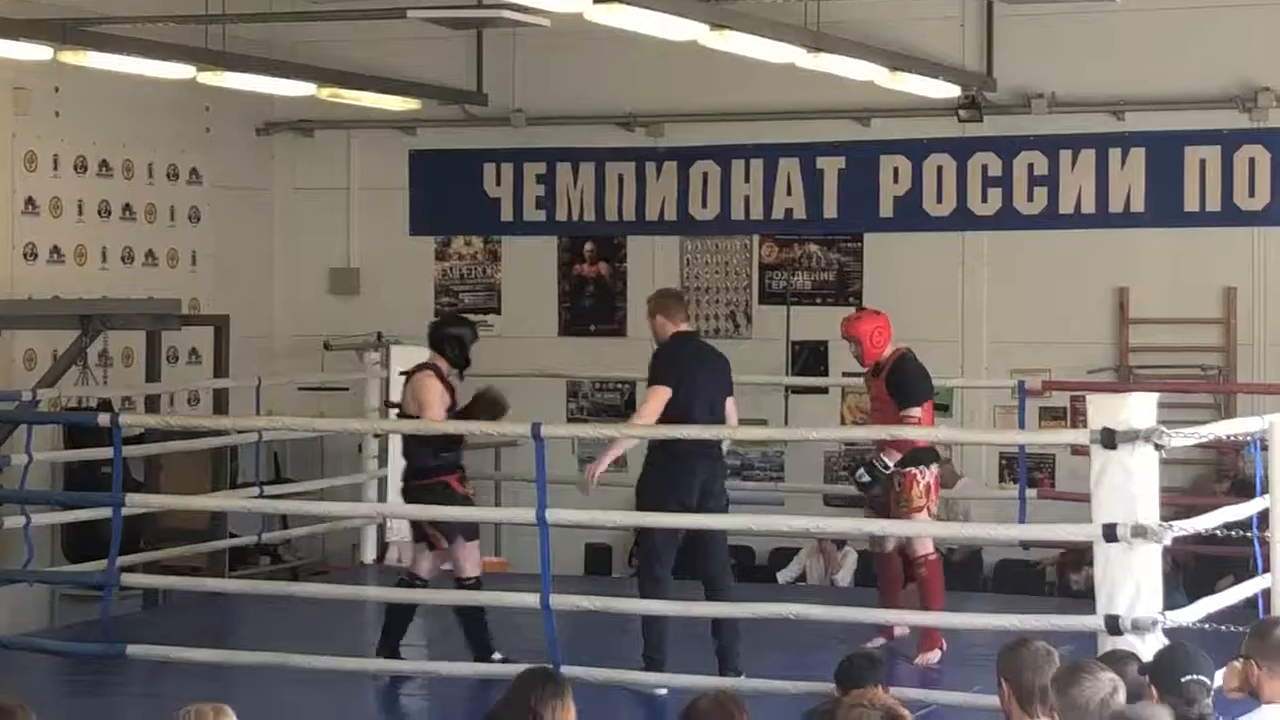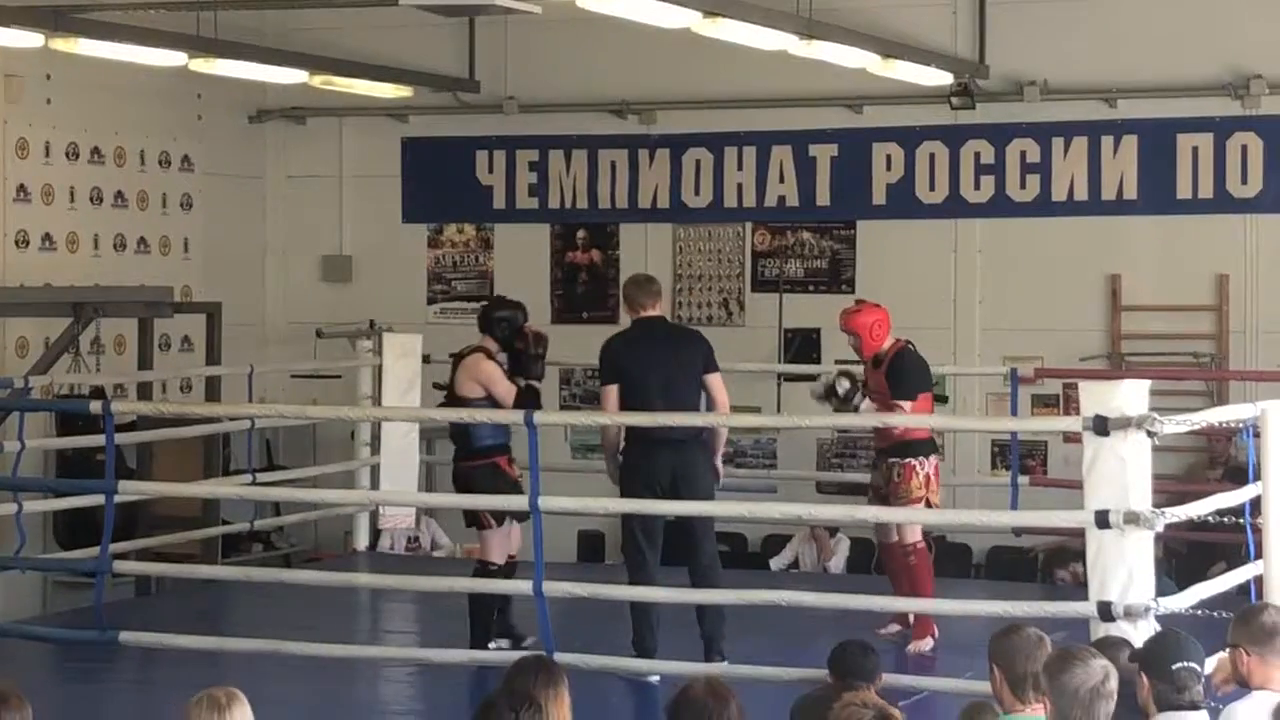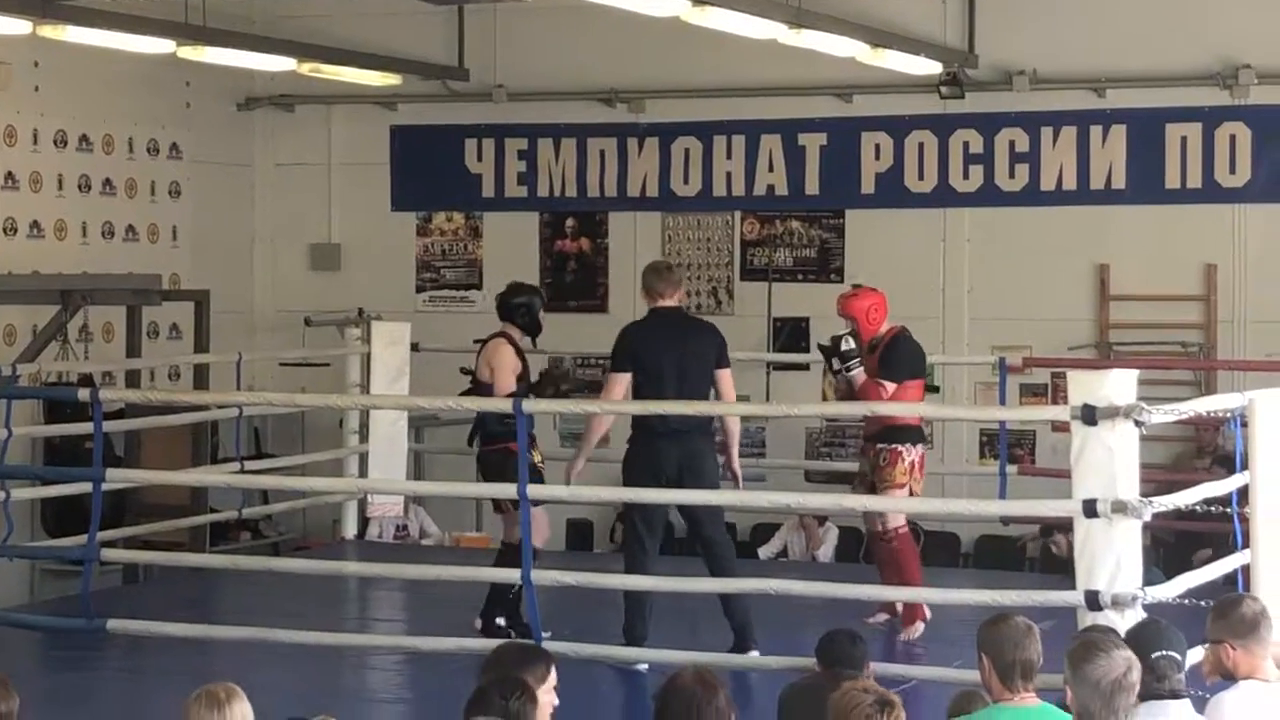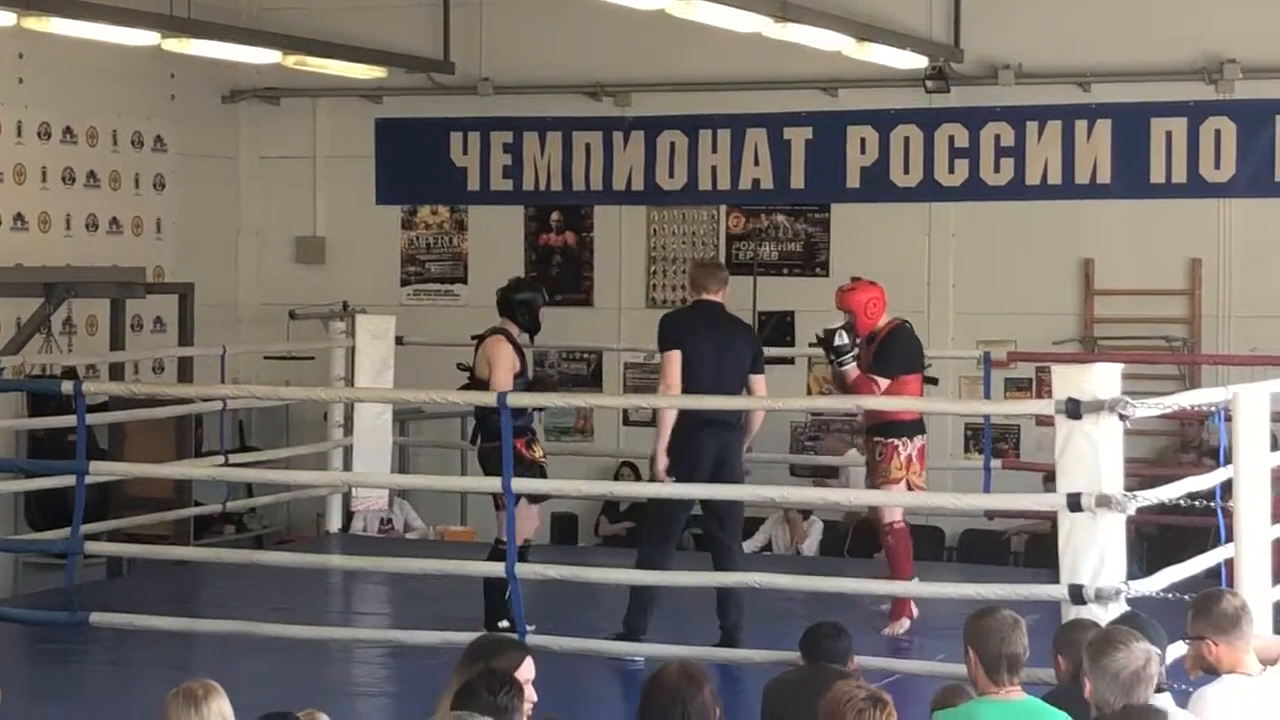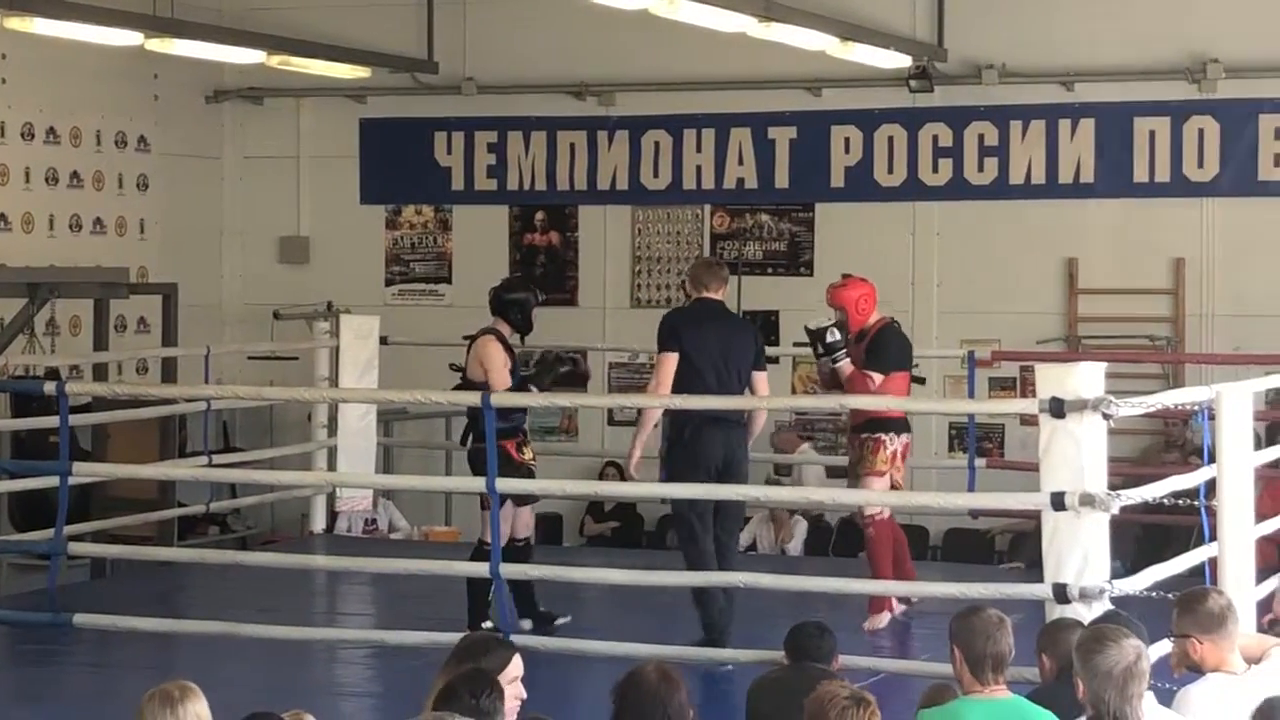
dt=0.4s
person 1, frame 1
left shoulder: (669, 355)
right shoulder: (718, 359)
left elbow: (649, 414)
right elbow: (731, 424)
left wrist: (606, 456)
left hip: (669, 472)
right hip: (710, 473)
left knee: (655, 573)
right knee: (718, 572)
left ankle: (655, 669)
right ankle: (730, 666)
person 1, frame 2
left shoulder: (616, 347)
right shoulder: (693, 340)
left elbow: (611, 417)
right elbow: (721, 404)
left wrist: (611, 459)
right wrist: (716, 454)
left hip: (644, 459)
right hip: (691, 456)
left knee: (642, 561)
right knee: (704, 555)
left ankle: (646, 656)
right ankle: (714, 651)
person 1, frame 3
left shoulder: (633, 335)
right shoulder: (708, 333)
left elbow: (610, 402)
right elbow: (727, 399)
left wrist: (582, 455)
right wrist: (732, 454)
left hip: (650, 449)
right hip: (697, 449)
left knee: (640, 551)
right knee: (716, 544)
left ankle: (636, 643)
right ankle: (745, 638)
person 1, frame 4
left shoulder: (676, 323)
right shoulder: (745, 332)
left elbow: (671, 387)
right elbow: (759, 403)
left wrist: (660, 447)
left hip: (690, 439)
right hip: (728, 442)
left knee: (660, 538)
right knee: (727, 542)
left ankle: (634, 633)
right ankle: (732, 637)
person 1, frame 5
left shoulder: (677, 321)
right shoulder: (747, 330)
left elbow: (661, 387)
right elbow: (762, 402)
left wrist: (637, 443)
left hip: (692, 437)
right hip: (733, 439)
left knee: (697, 539)
right knee: (725, 541)
left ankle: (717, 637)
right ankle: (720, 632)
person 2, frame 1
left shoulder: (905, 369)
right shoulder: (876, 370)
left elbow: (911, 428)
left wrist: (877, 465)
right wrist: (874, 466)
left hip: (914, 467)
right hip: (891, 469)
left knee: (919, 549)
right knee: (883, 545)
left ankle: (933, 637)
right ankle: (892, 624)
person 2, frame 2
left shoulder: (906, 362)
right shoulder: (874, 363)
right elbow: (875, 409)
left wrist: (855, 400)
right wrist: (842, 396)
left hip: (913, 457)
right hip: (887, 457)
left knee: (910, 538)
right knee: (887, 538)
left ankle: (926, 625)
right ankle: (906, 612)
person 2, frame 3
left shoulder: (901, 347)
right shoulder: (872, 346)
left elbow: (875, 396)
right elbow: (851, 398)
left wrist: (851, 361)
right wrist: (837, 365)
left hip: (901, 443)
right hip: (877, 443)
left knee: (893, 524)
right knee: (875, 525)
left ankle: (916, 608)
right ankle: (893, 599)
person 2, frame 4
left shoulder: (898, 340)
right shoulder: (872, 339)
left elbow: (869, 391)
right elbow: (849, 386)
left wrist: (845, 357)
right wrist: (835, 354)
left hip: (899, 436)
right hip: (880, 435)
left knee: (889, 518)
right knee: (886, 517)
left ankle: (903, 607)
right ankle: (905, 583)
person 2, frame 5
left shoulder: (888, 337)
right shoulder: (858, 337)
left elbow: (864, 388)
right elbow: (833, 385)
left wrist: (837, 353)
right wrist: (822, 351)
left hip: (885, 433)
right hip: (862, 433)
left knee: (871, 513)
right knee: (881, 516)
left ankle: (882, 602)
person 3, frame 1
left shoulder: (432, 378)
right shoulder: (429, 382)
right elbow: (439, 440)
left wrist: (470, 415)
right wrist: (478, 420)
left hip: (433, 485)
right hip: (437, 487)
left knee: (419, 572)
right knee: (469, 572)
left ankle: (387, 651)
right ankle: (485, 656)
person 3, frame 2
left shoulder: (476, 360)
right shoulder: (481, 364)
left elbow: (506, 400)
right elbow: (524, 409)
left wrist: (520, 368)
right wrist: (532, 371)
left hip: (483, 466)
right hip: (486, 469)
left knee: (509, 550)
right knee: (494, 559)
left ankle: (503, 631)
right ankle: (480, 643)
person 3, frame 3
left shoulder: (505, 347)
right shoulder: (502, 349)
right elbow: (506, 407)
left wrist: (539, 389)
left hip: (510, 452)
right hip: (506, 453)
left knee: (516, 539)
right knee: (536, 536)
left ankle: (510, 619)
right ankle: (492, 615)
person 3, frame 4
left shoulder: (501, 342)
right shoulder: (500, 346)
left wrist: (531, 390)
right wrist: (535, 396)
left hip: (515, 448)
right hip: (507, 450)
left knee: (521, 534)
right knee: (512, 539)
left ankle: (500, 611)
right ankle: (495, 621)
person 3, frame 5
left shoulder: (498, 343)
right shoulder: (489, 344)
right elbow: (510, 401)
left wrist: (554, 372)
right wrist: (543, 377)
left hip: (511, 449)
right hip: (497, 450)
left knee: (522, 532)
right knee: (495, 538)
left ankle: (530, 612)
right ankle: (478, 621)
